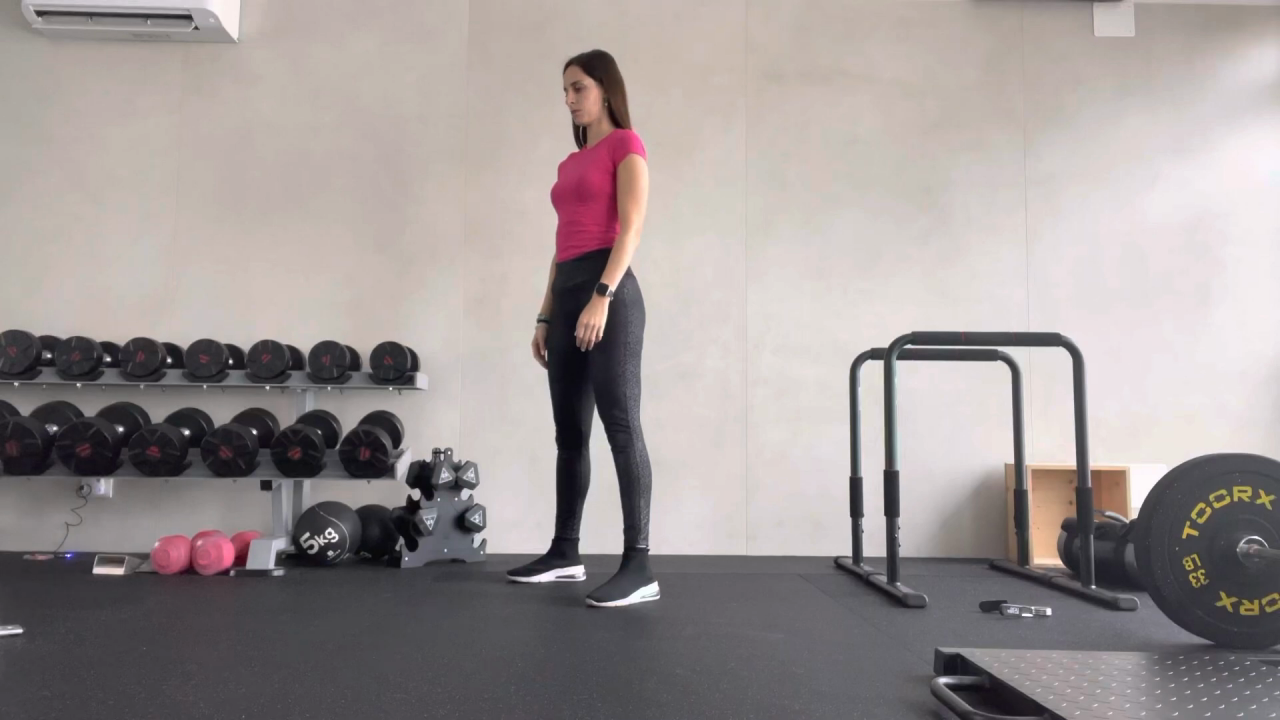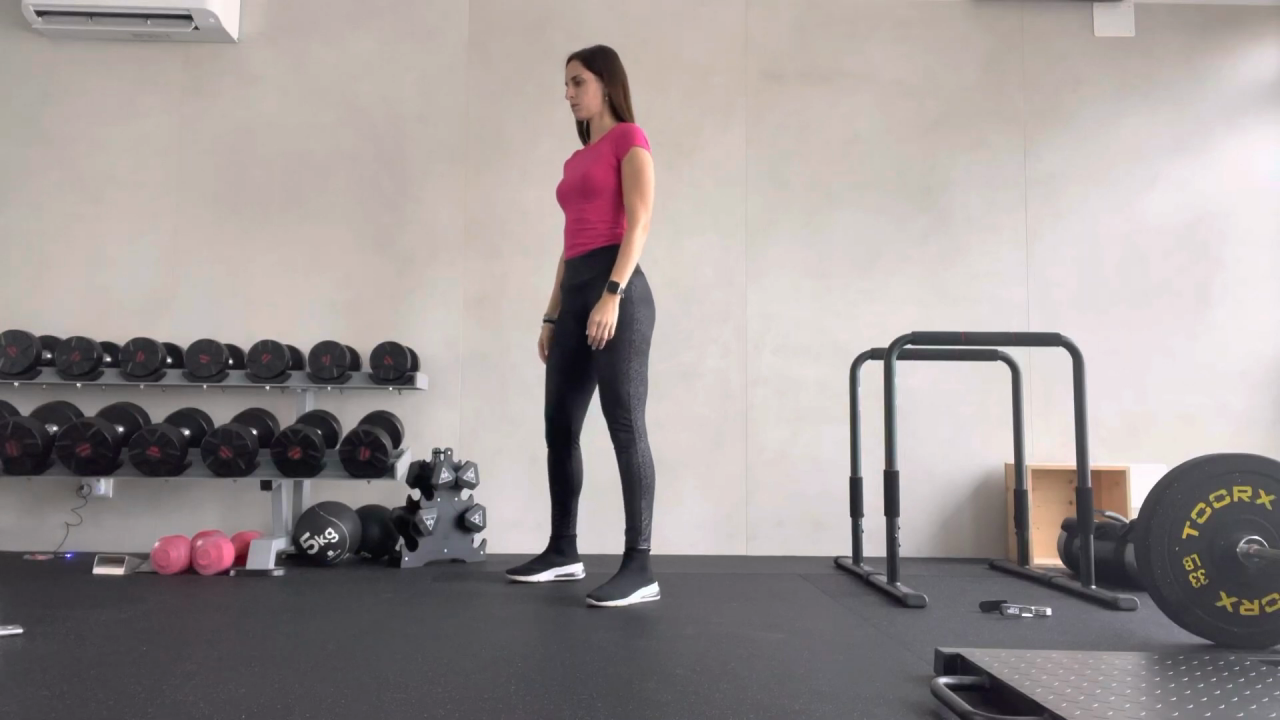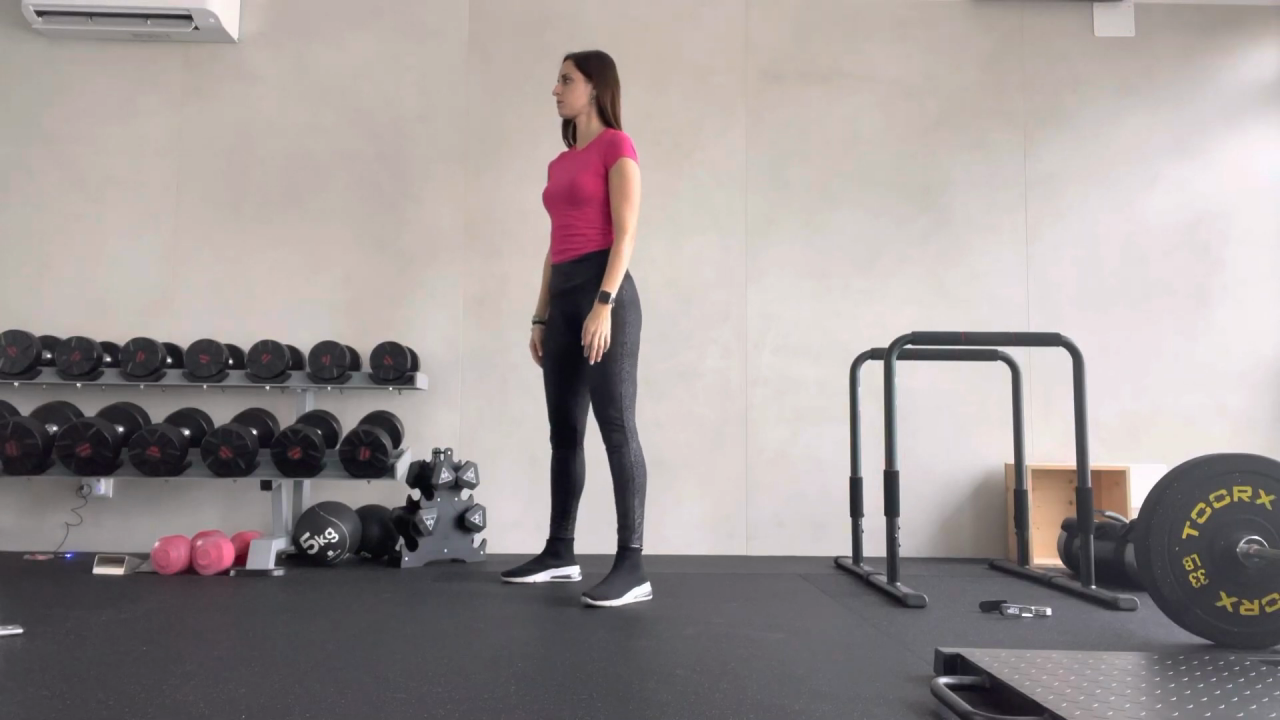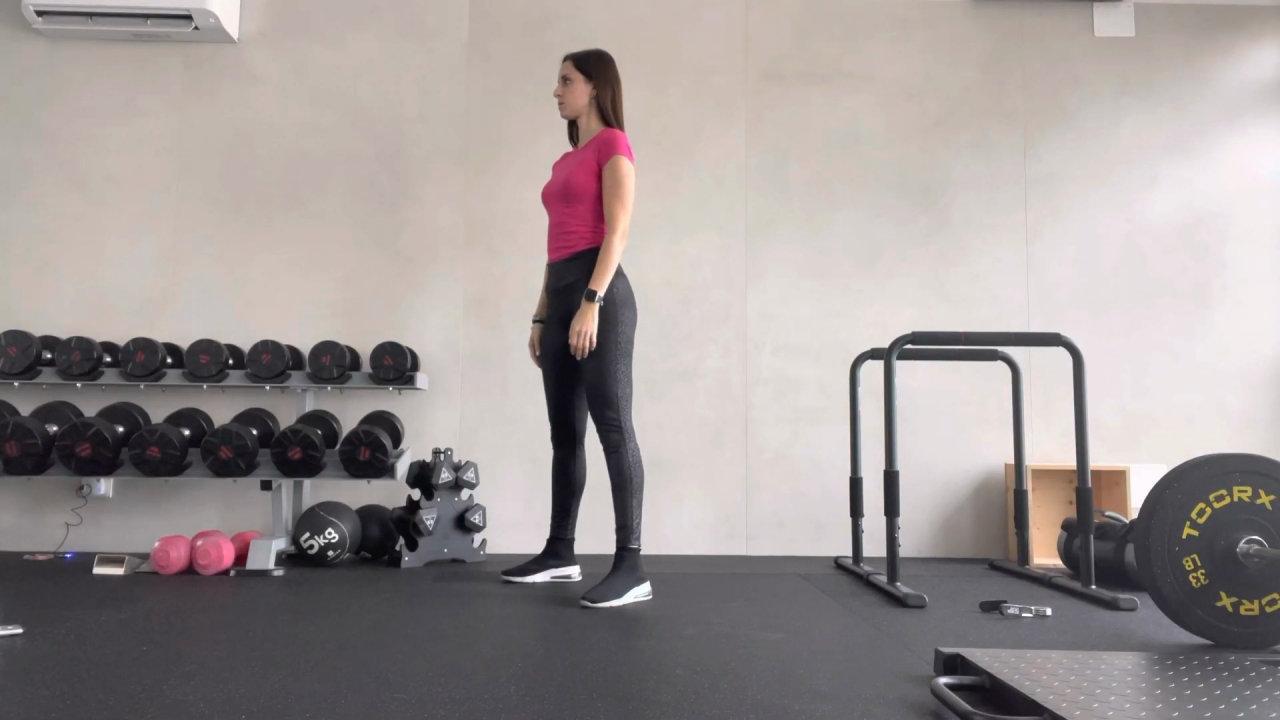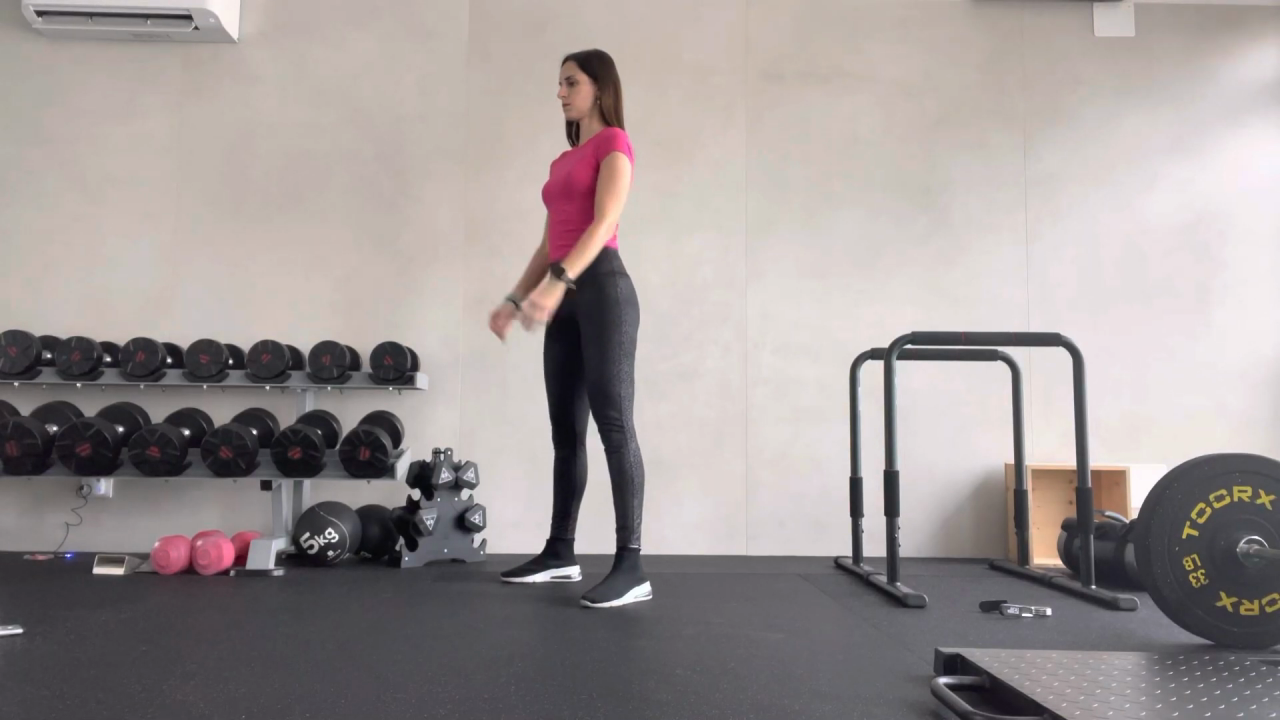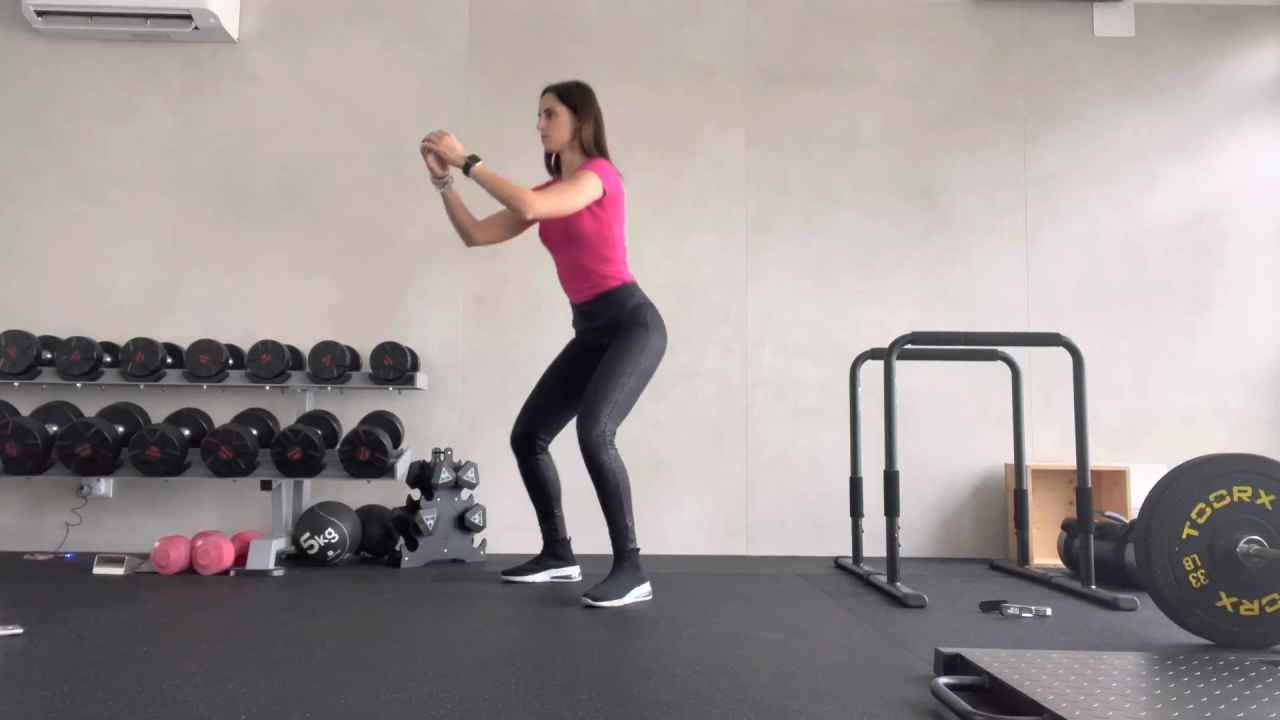
dt=0.5s
person 1, frame 1
left shoulder: (625, 144)
right shoulder: (570, 163)
left elbow: (630, 228)
left wrist: (602, 296)
right wrist: (545, 316)
left hip: (607, 291)
right hip: (568, 295)
left knee: (621, 426)
right knee: (570, 431)
left ankle: (638, 567)
right ankle: (565, 551)
person 1, frame 2
left shoulder: (630, 139)
right shoulder: (577, 160)
left elbow: (638, 222)
left wrist: (612, 294)
right wrist: (551, 316)
left hip: (616, 289)
right hip: (577, 294)
left knee: (625, 428)
right knee: (559, 428)
left ankle: (639, 567)
right ankle: (563, 549)
person 1, frame 3
left shoulder: (616, 146)
right shoulder: (560, 162)
left elbow: (625, 232)
left wrist: (603, 305)
right wrist: (540, 316)
left hip: (604, 291)
right hip: (564, 297)
left knee: (616, 425)
right knee: (564, 430)
left ankle: (632, 565)
right ankle: (560, 550)
person 1, frame 4
left shoulder: (613, 145)
right shoulder: (566, 161)
left elbow: (617, 231)
left wrist: (591, 303)
right wrist: (541, 316)
left hip: (598, 292)
right hip: (562, 294)
left knee: (612, 426)
right knee: (564, 431)
left ankle: (631, 566)
right ankle: (560, 551)
person 1, frame 5
left shoulder: (615, 144)
right shoulder: (563, 161)
left elbow: (603, 226)
left wrist: (558, 282)
right wrist: (516, 295)
left hip: (603, 289)
right hip: (566, 298)
left knee: (614, 425)
right knee: (565, 430)
left ankle: (631, 566)
right ankle: (561, 551)
person 1, frame 6
left shoulder: (599, 173)
right shoulder: (546, 192)
left elbow: (530, 206)
right elbow: (478, 234)
left wrist: (470, 161)
right wrist: (444, 178)
left hip: (631, 324)
right hip: (590, 332)
left knee: (594, 432)
right knee: (527, 436)
left ankle: (630, 568)
right ankle: (558, 553)
